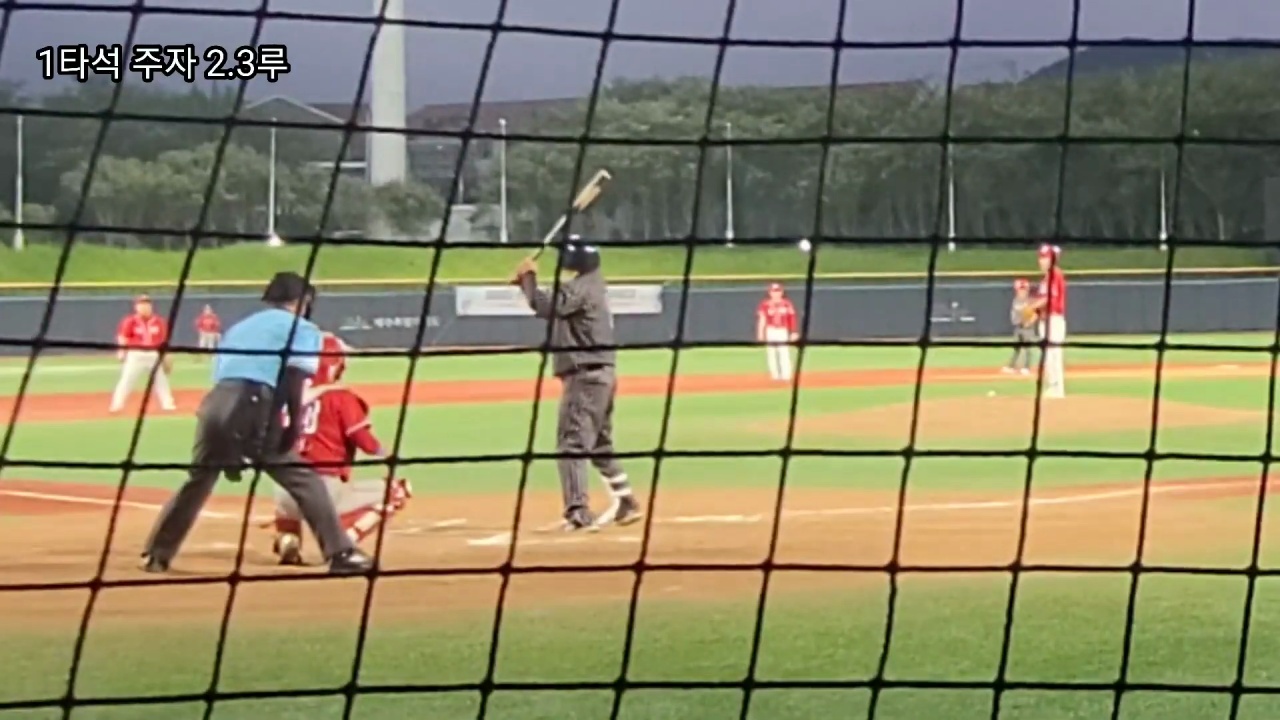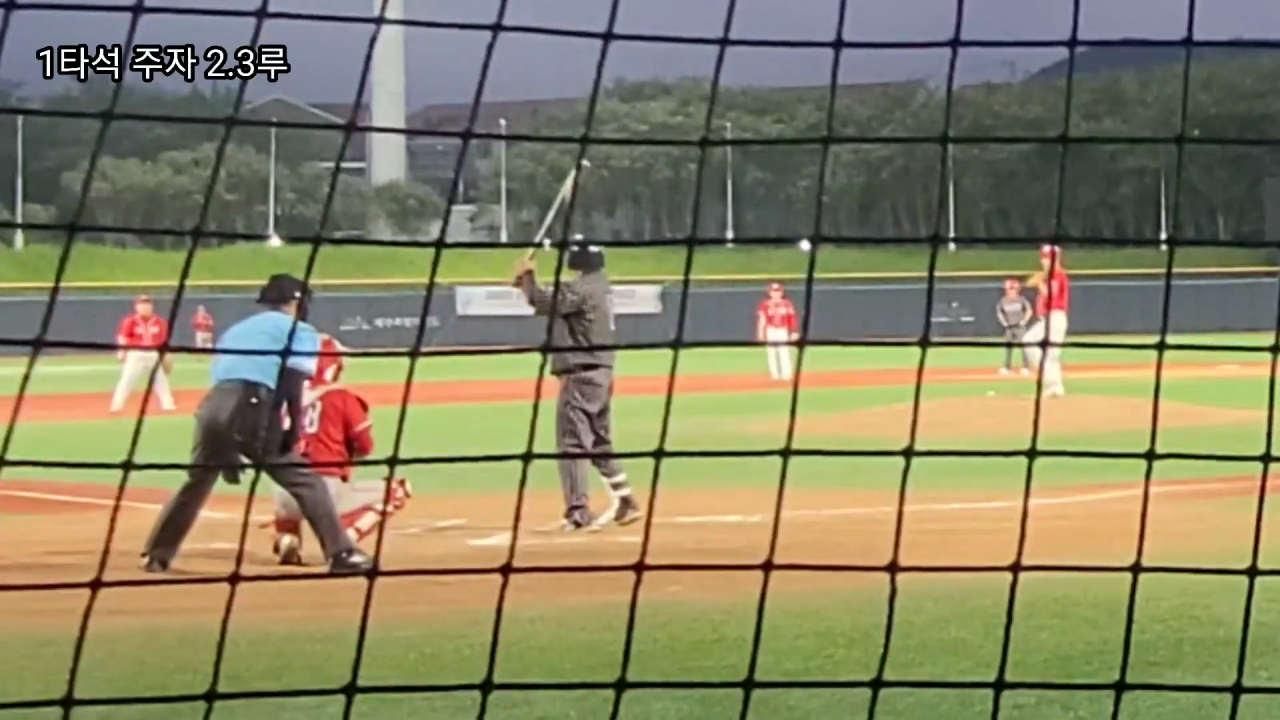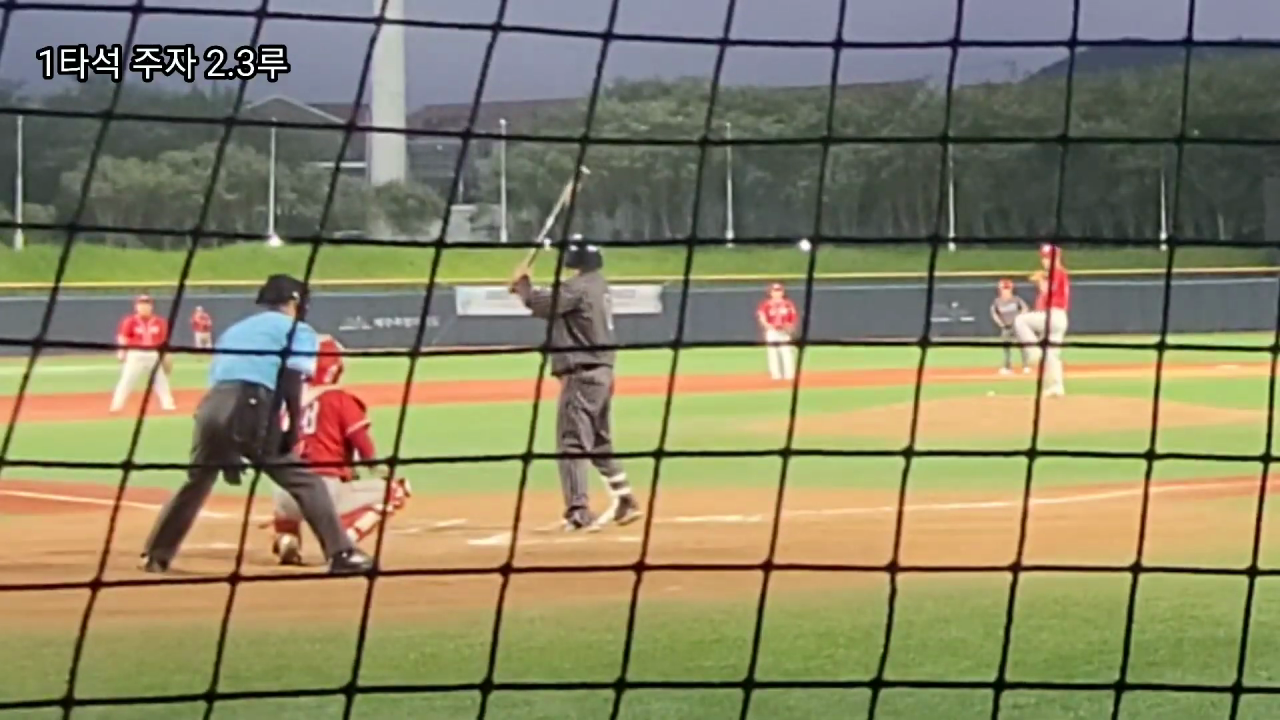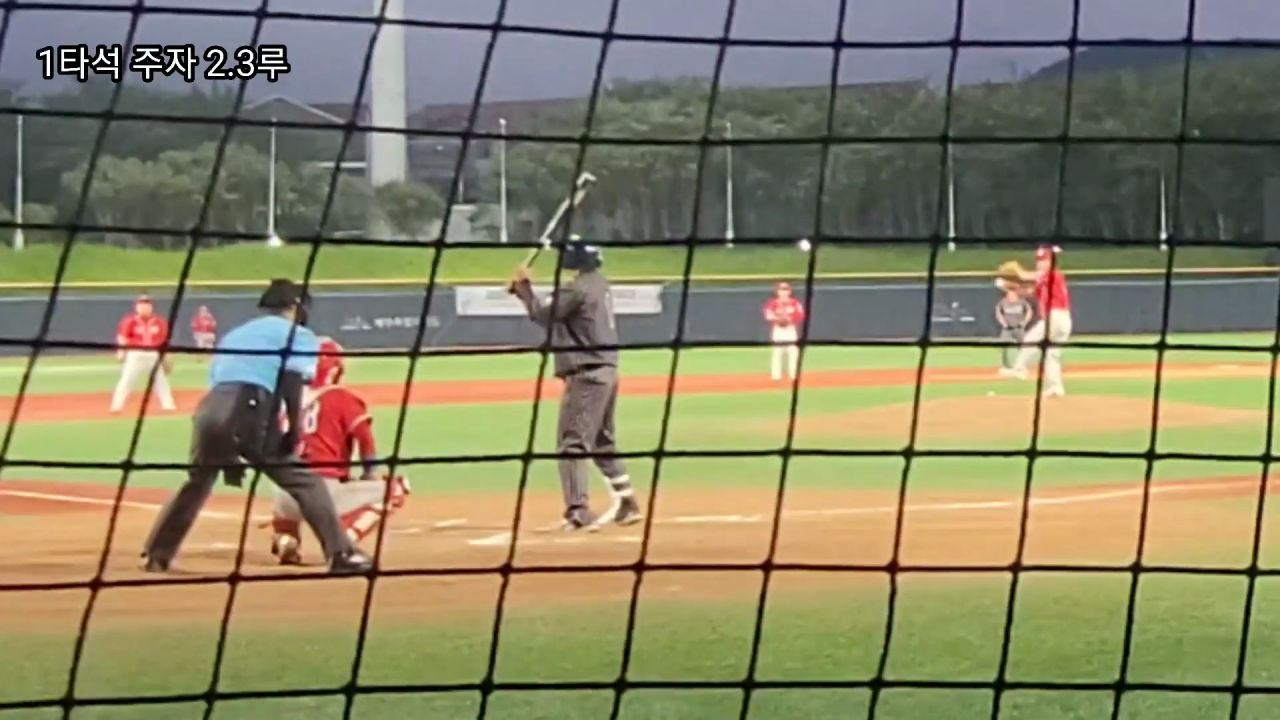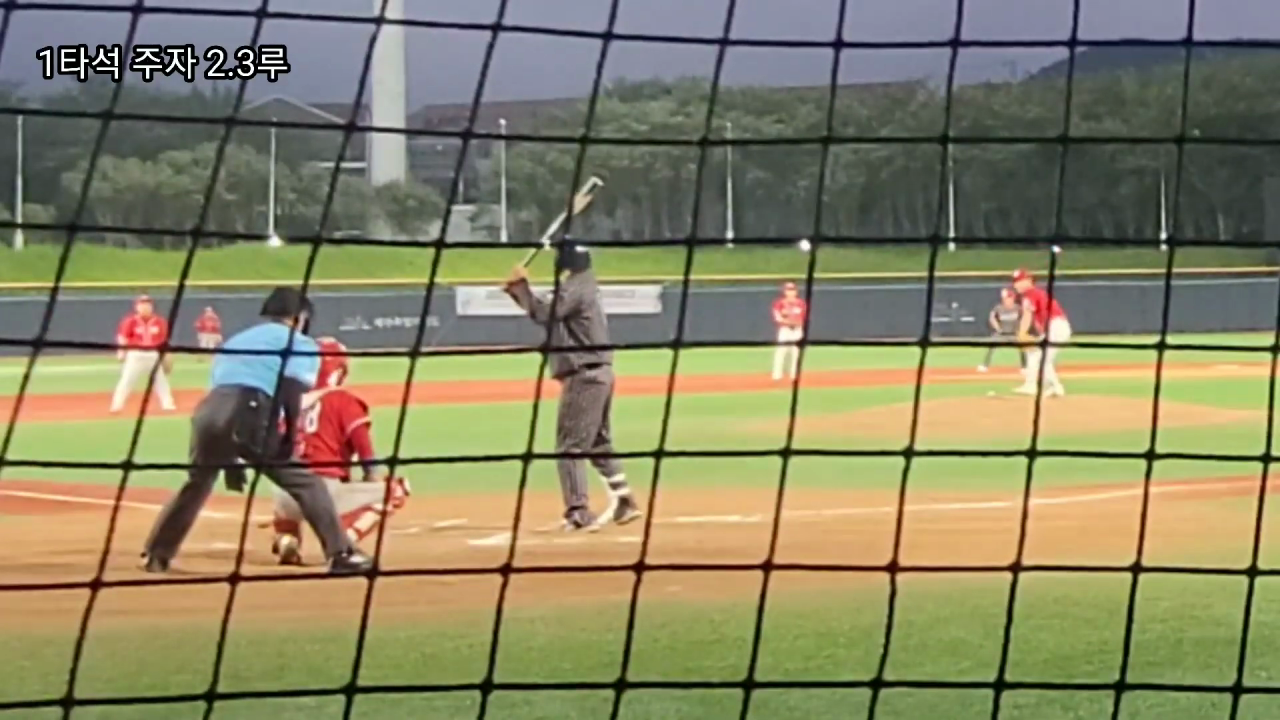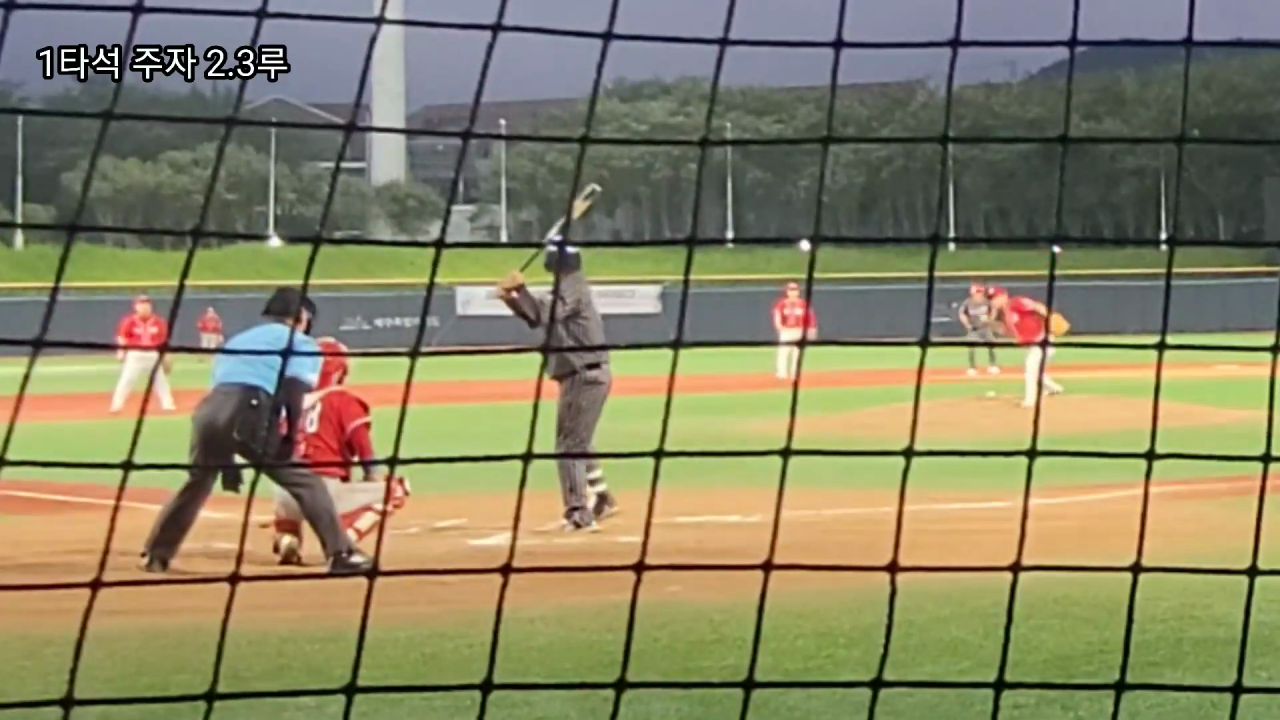
dt=0.4s
person 1, frame 1
left shoulder: (238, 327)
right shoulder: (302, 328)
right elbow: (294, 372)
left wrist: (230, 449)
right wrist: (295, 421)
left hip: (215, 403)
right hip: (253, 405)
left knee: (197, 482)
right knee: (305, 480)
left ankle: (155, 555)
right ankle: (340, 553)
person 1, frame 2
left shoulder: (234, 330)
right shoulder: (298, 329)
right elbow: (292, 375)
left wrist: (228, 452)
right wrist: (295, 423)
left hip: (213, 406)
right hip: (252, 407)
left knee: (197, 482)
right knee: (305, 480)
left ankle: (156, 555)
right ankle: (341, 553)
person 1, frame 3
left shoulder: (233, 330)
right shoulder: (296, 330)
right elbow: (290, 377)
left wrist: (228, 453)
right wrist: (294, 425)
left hip: (212, 407)
right hip: (251, 408)
left knee: (196, 483)
right knee: (305, 481)
left ankle: (155, 555)
right ankle: (341, 554)
person 1, frame 4
left shoulder: (234, 334)
right shoulder: (297, 334)
right elbow: (292, 379)
left wrist: (229, 456)
right wrist: (295, 427)
left hip: (210, 409)
right hip: (250, 410)
left knee: (196, 484)
right knee: (305, 482)
left ankle: (156, 555)
right ankle: (341, 554)
person 1, frame 5
left shoulder: (235, 340)
right shoulder: (299, 342)
right elbow: (291, 386)
left wrist: (230, 459)
right wrist: (291, 433)
left hip: (209, 411)
right hip: (249, 413)
left knee: (196, 485)
right knee: (305, 483)
left ankle: (155, 554)
right ankle: (341, 554)
person 1, frame 6
left shoulder: (236, 340)
right shoulder: (301, 342)
right elbow: (293, 387)
left wrist: (227, 460)
right wrist: (292, 434)
left hip: (210, 410)
right hip: (250, 412)
left knee: (196, 484)
right knee: (306, 482)
left ankle: (155, 555)
right ankle: (341, 554)
person 2, frame 1
left shoulder: (580, 288)
right shoulder: (591, 284)
left elbow: (543, 306)
right elbow: (554, 306)
left wrist: (529, 275)
right wrist: (526, 283)
left hip: (585, 376)
right hip: (601, 374)
left knee: (572, 445)
right knee: (600, 444)
left ankle: (579, 513)
right ankle: (626, 504)
person 2, frame 2
left shoulder: (581, 287)
right shoulder: (598, 283)
left elbow: (543, 303)
right elbow: (556, 303)
left wrist: (527, 274)
right wrist: (526, 283)
left hip: (581, 375)
right hip: (600, 373)
left knee: (571, 444)
right knee: (599, 443)
left ankle: (579, 512)
right ankle: (625, 502)
person 2, frame 3
left shoulder: (578, 287)
right shoulder: (597, 284)
left elbow: (538, 304)
right elbow: (553, 304)
left wrist: (523, 281)
right wrist: (523, 289)
left hip: (582, 375)
right hip: (601, 373)
left knee: (571, 444)
right knee: (599, 443)
left ankle: (579, 513)
right ankle: (625, 502)
person 2, frame 4
left shoulder: (579, 288)
right shoulder: (597, 284)
left elbow: (542, 315)
right elbow: (554, 309)
left wrist: (524, 284)
right wrist: (522, 291)
left hip: (586, 375)
right hip: (605, 373)
left knee: (572, 444)
right knee: (603, 443)
left ankle: (579, 512)
right ankle: (626, 504)
person 2, frame 5
left shoulder: (575, 287)
right shoulder: (582, 284)
left elbow: (541, 314)
right elbow: (548, 313)
left wrist: (522, 283)
right wrist: (517, 292)
left hip: (584, 376)
right hip: (599, 373)
left knee: (570, 445)
right knee: (598, 443)
left ankle: (580, 514)
right ankle: (624, 503)
person 2, frame 6
left shoulder: (571, 288)
right shoulder: (570, 286)
left elbow: (542, 315)
right elbow: (539, 316)
left wrist: (520, 288)
right wrist: (511, 298)
left hip: (583, 377)
right hip: (591, 375)
left knee: (569, 447)
right knee: (579, 443)
left ankle: (579, 515)
right ankle: (601, 499)
person 3, frame 1
right shoulder: (341, 397)
right elbow: (368, 444)
right wrist: (382, 451)
left hip: (287, 494)
right hip: (325, 490)
right knee: (396, 491)
left ankle: (287, 540)
person 3, frame 2
right shoulder: (341, 397)
right elbow: (365, 446)
right wrist: (347, 455)
left hip: (286, 494)
right hip: (325, 490)
right knee: (396, 492)
left ankle: (287, 540)
person 3, frame 3
right shoulder: (339, 399)
right elbow: (362, 443)
right wrist: (374, 466)
left hip: (286, 494)
right hip: (323, 491)
right knee: (396, 491)
left ankle: (286, 540)
person 3, frame 4
right shoulder: (340, 397)
right elbow: (364, 435)
right wrist: (371, 472)
left hip: (285, 496)
right hip: (323, 491)
right knee: (395, 489)
left ankle: (286, 540)
person 3, frame 5
right shoulder: (342, 399)
right elbow: (361, 438)
right wrist: (371, 475)
left hip: (287, 495)
right hip: (324, 491)
right knee: (395, 490)
left ankle: (286, 539)
person 3, frame 6
right shoulder: (343, 400)
right elbow: (360, 440)
right wrist: (372, 476)
left hip: (288, 496)
right hip: (324, 491)
right knee: (395, 490)
left ankle: (287, 539)
